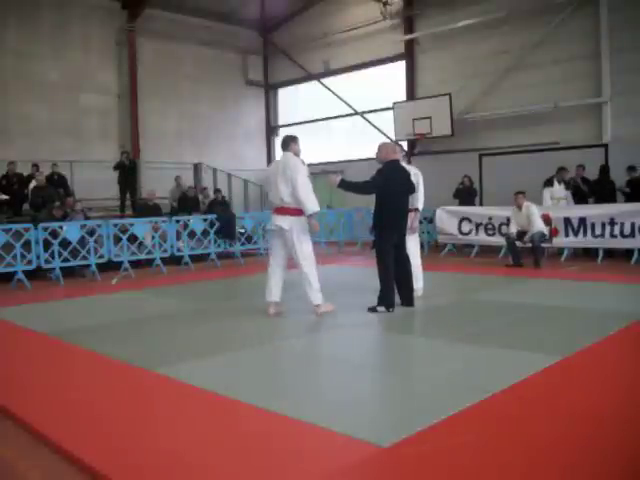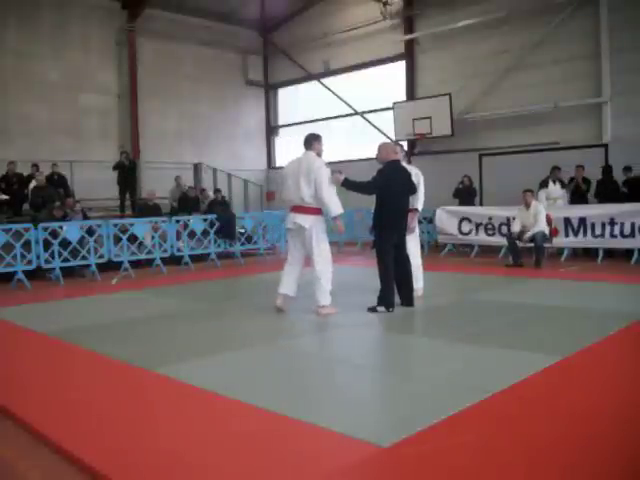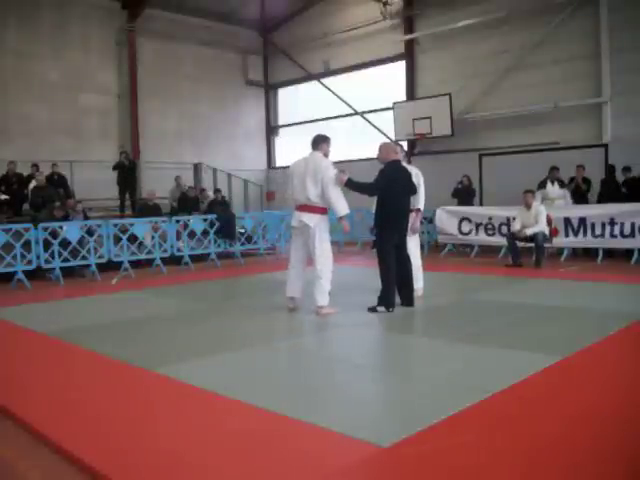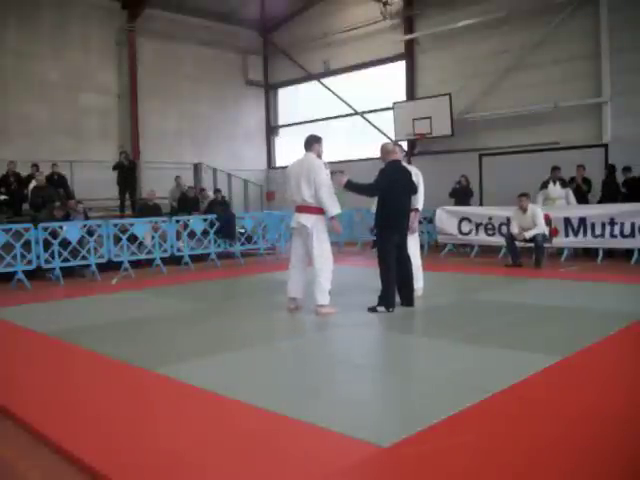
dt=0.3s
person 1, frame 1
left shoulder: (273, 167)
right shoulder: (295, 163)
right elbow: (302, 190)
right wrist: (311, 216)
left hip: (277, 217)
right hip: (294, 218)
left knee: (276, 262)
right knee: (307, 261)
left ankle: (273, 304)
right ankle: (318, 303)
person 1, frame 2
left shoulder: (291, 165)
right shoulder: (318, 164)
left elbow: (286, 193)
right elbow: (326, 192)
right wrist: (336, 217)
left hip: (294, 216)
right hip: (312, 218)
left knee: (293, 259)
right knee: (322, 261)
left ankle: (281, 297)
right ankle: (323, 305)
person 1, frame 3
left shoulder: (296, 165)
right shoulder: (324, 164)
left elbow: (292, 191)
right elbow: (332, 191)
right wrist: (342, 217)
left hip: (299, 214)
right hip: (317, 217)
left knee: (296, 259)
right knee: (323, 261)
left ankle: (292, 299)
right ankle: (322, 305)
person 1, frame 4
left shoulder: (293, 167)
right shoulder: (317, 164)
left elbow: (290, 193)
right elbow: (324, 192)
right wrist: (333, 217)
left hip: (298, 216)
right hip: (315, 217)
left knee: (297, 260)
right knee: (323, 260)
left ankle: (293, 300)
right ankle: (322, 304)
person 2, frame 1
left shoulder: (385, 172)
right shoulder: (403, 172)
left elbow: (367, 187)
right elbow: (411, 189)
left wrist: (341, 183)
left hip: (386, 223)
right hip: (399, 222)
left knee: (385, 261)
right knee: (401, 259)
left ankle: (386, 302)
right ankle: (407, 298)
person 2, frame 2
left shoulder: (386, 172)
right shoulder: (403, 172)
left elbow: (369, 188)
right elbow: (412, 189)
left wrist: (344, 181)
left hip: (386, 223)
right hip: (399, 222)
left knee: (386, 261)
right knee: (401, 259)
left ankle: (386, 302)
right ankle: (407, 298)
person 2, frame 3
left shoulder: (388, 172)
right shoulder: (404, 171)
left elbow: (372, 189)
right elbow: (412, 190)
left wrist: (347, 182)
left hip: (387, 223)
right hip: (400, 222)
left knee: (387, 261)
right knee: (401, 258)
left ankle: (387, 302)
right ankle: (407, 298)
person 2, frame 4
left shoulder: (387, 172)
right shoulder: (405, 171)
left elbow: (373, 189)
right elbow: (413, 190)
left wrist: (348, 184)
left hip: (388, 222)
right hip: (401, 222)
left knee: (387, 261)
right knee: (402, 258)
left ankle: (387, 302)
right ankle: (407, 298)
person 3, frame 1
left shoulder: (412, 172)
left elbow: (418, 195)
left wrist: (416, 218)
left hip: (407, 217)
left knee: (411, 252)
left ankle: (416, 286)
person 3, frame 2
left shoulder: (414, 172)
left elbow: (419, 196)
left wrist: (414, 219)
left hip: (407, 217)
left knee: (411, 253)
left ankle: (416, 286)
person 3, frame 3
left shoulder: (413, 172)
right shoulder: (388, 173)
left elbow: (419, 197)
right elbow: (380, 196)
left wrist: (417, 220)
right wrist: (377, 219)
left hip: (407, 218)
right hip: (391, 219)
left knee: (411, 253)
right knee: (392, 254)
left ankle: (416, 286)
right ankle: (397, 285)
person 3, frame 4
left shoulder: (413, 172)
left elbow: (419, 197)
left wrist: (415, 220)
left hip: (407, 218)
left knee: (411, 252)
left ankle: (416, 286)
